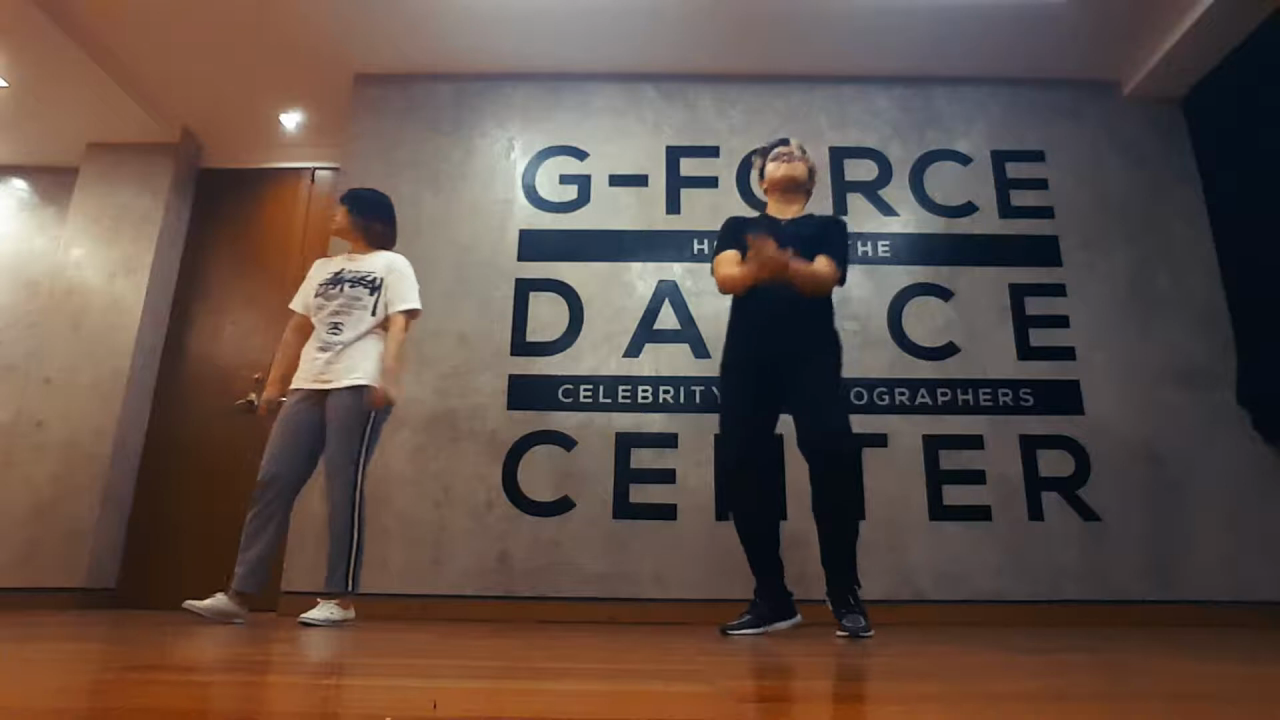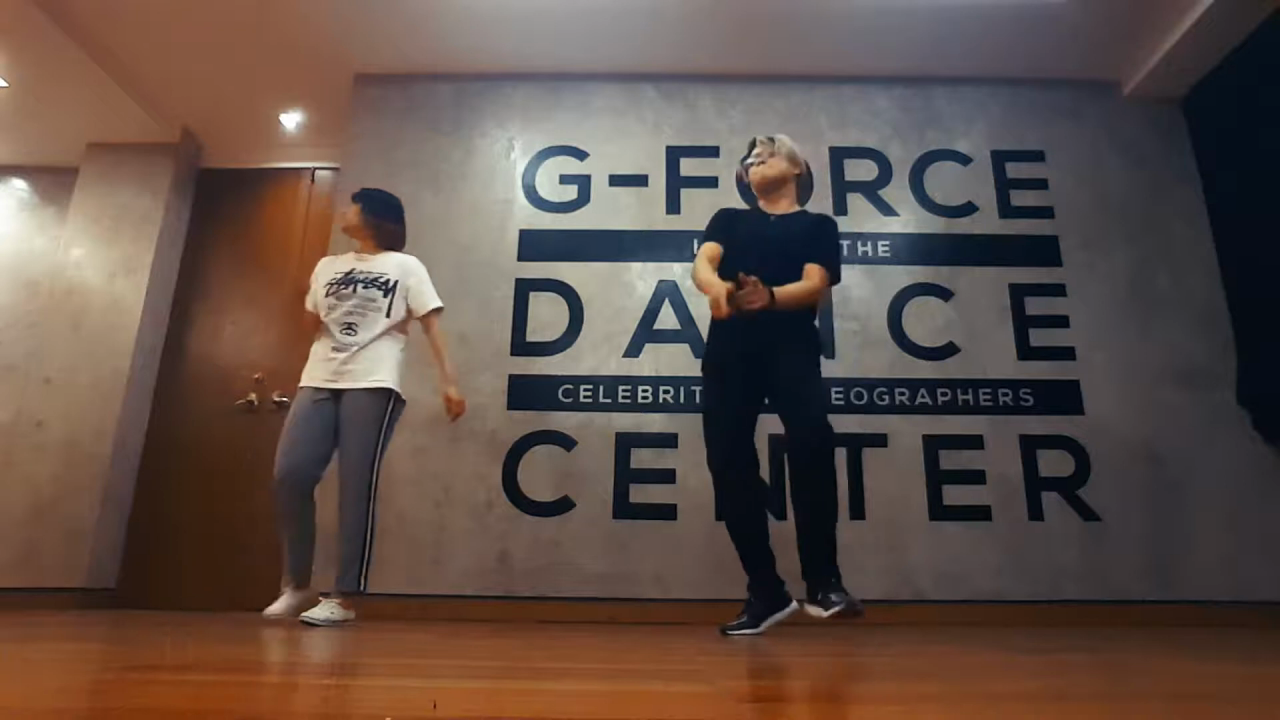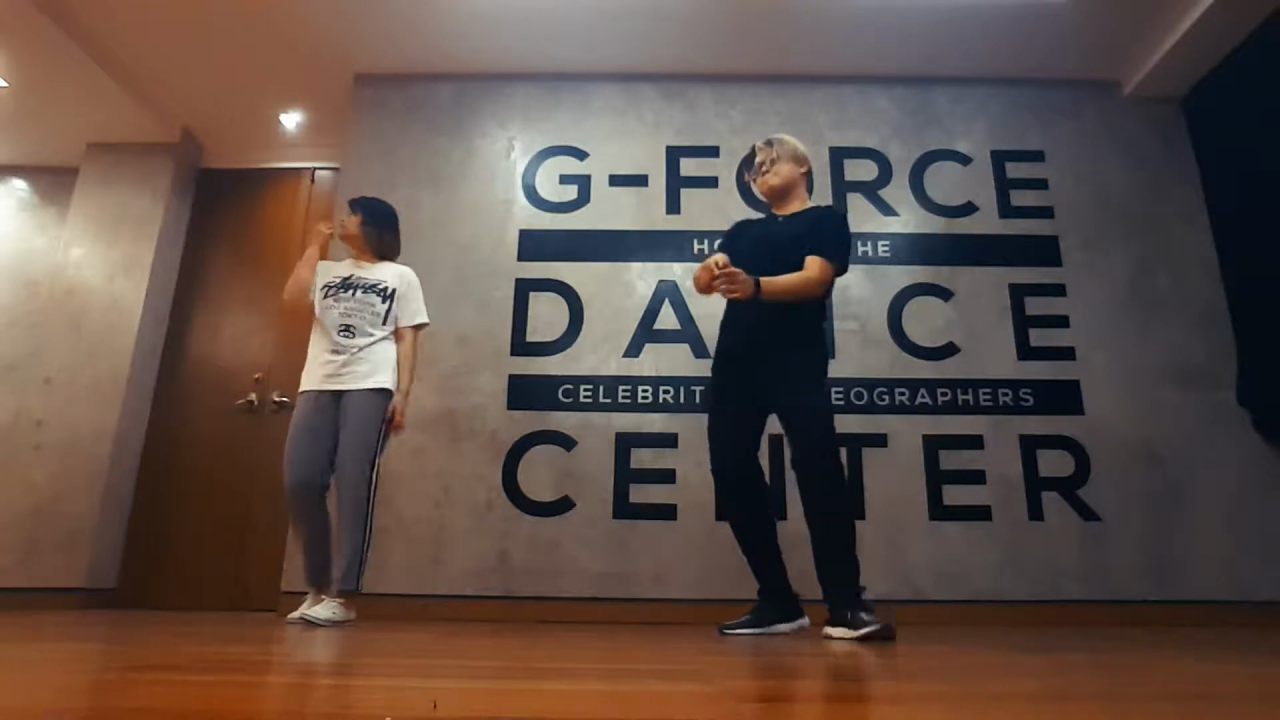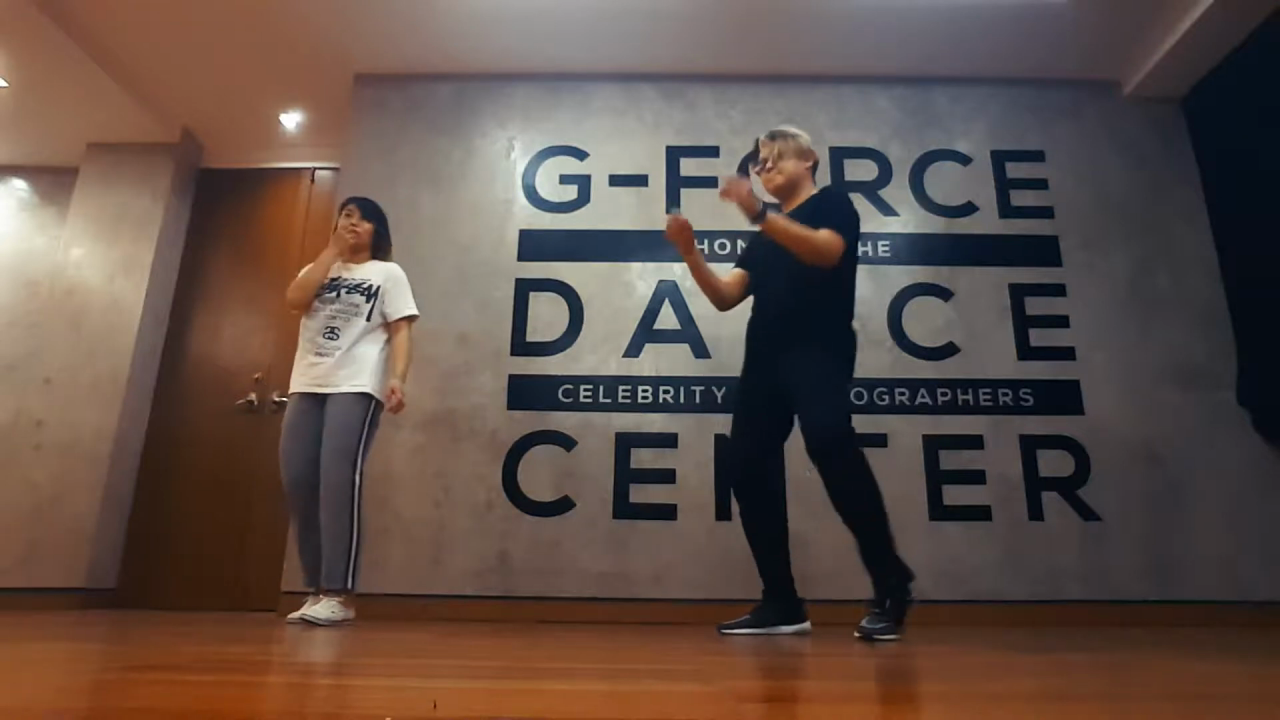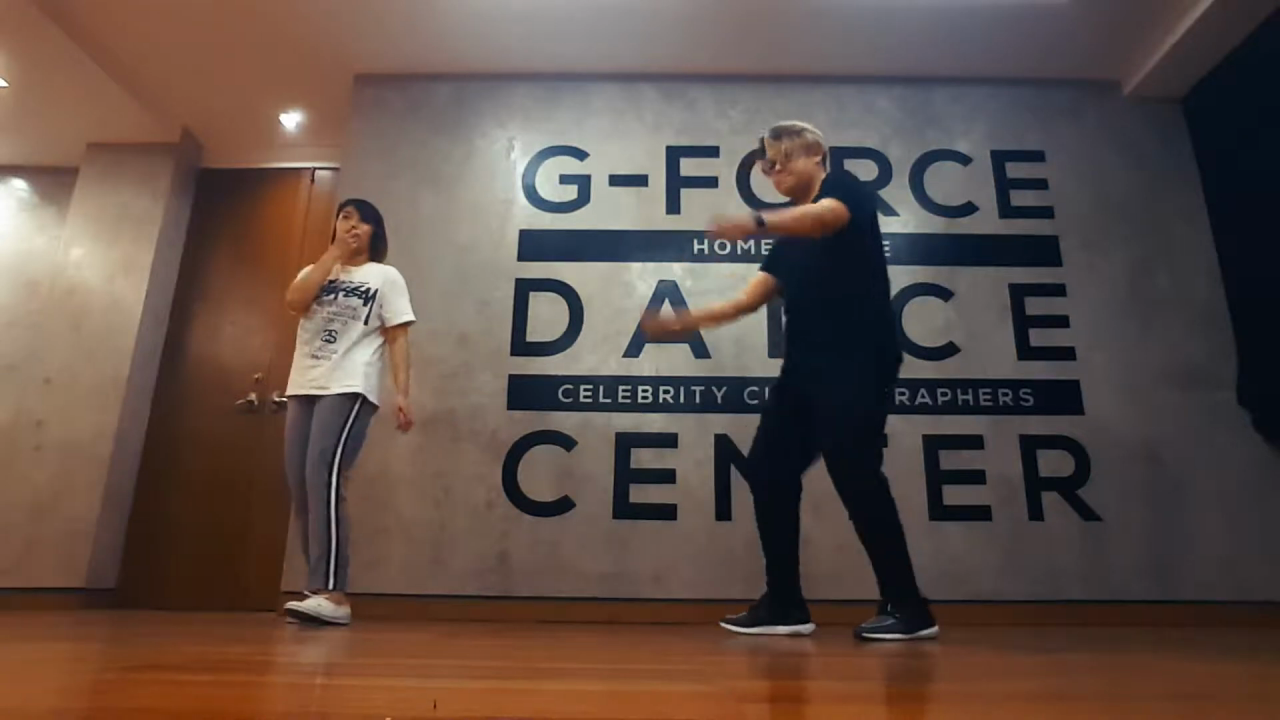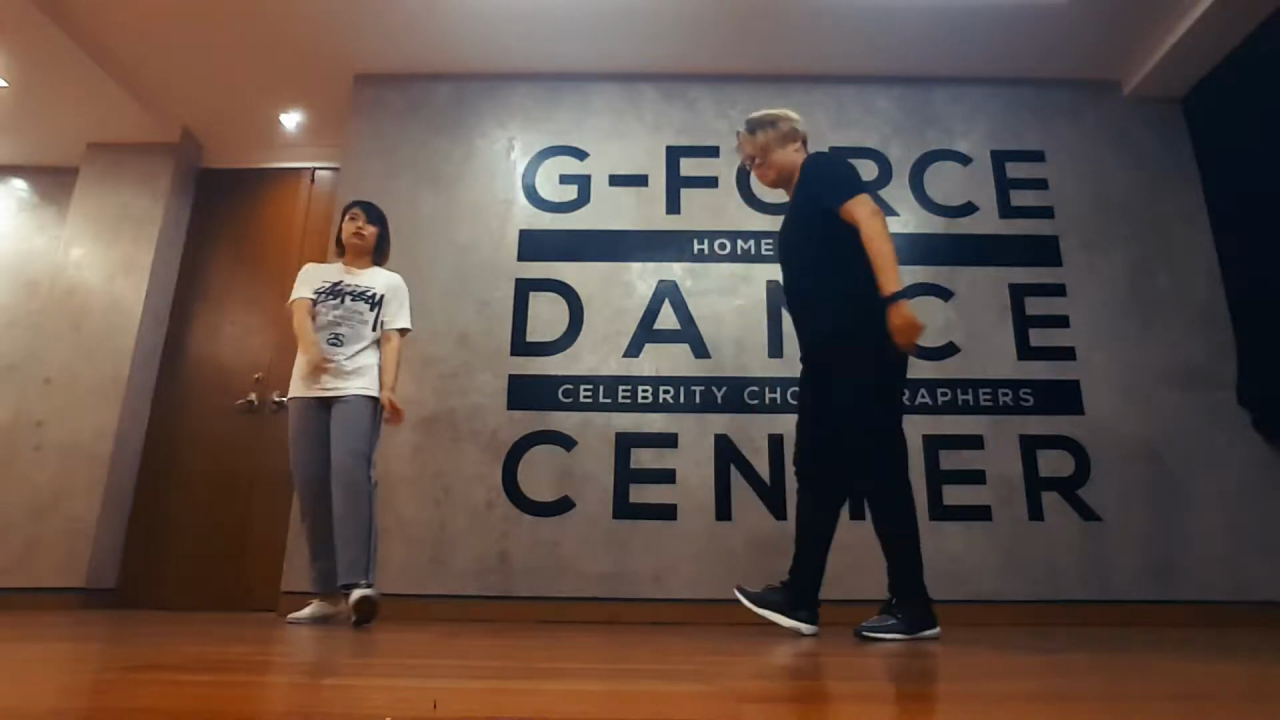
dt=0.3s
person 1, frame 1
left shoulder: (828, 226)
right shoulder: (738, 226)
left elbow: (826, 279)
right elbow: (725, 279)
left wrist: (784, 265)
right wrist: (757, 269)
left hip: (810, 354)
right hip: (746, 356)
left knee: (831, 454)
right knee: (744, 467)
left ankle: (844, 593)
right ankle: (771, 597)
person 1, frame 2
left shoulder: (817, 225)
right shoulder: (728, 219)
left elbow: (816, 288)
right elbow: (702, 263)
left wrist: (768, 297)
right wrist: (714, 287)
left hip: (791, 348)
right hip: (728, 353)
left knee: (811, 441)
right knee: (730, 463)
left ankle: (823, 582)
right ankle: (766, 592)
person 1, frame 3
left shoulder: (826, 220)
right shoulder: (744, 230)
left elbow: (815, 279)
right elbow: (704, 279)
left wrist: (756, 287)
right wrist: (709, 274)
left hip: (796, 354)
right hip: (735, 359)
left knee: (816, 455)
right knee: (731, 470)
left ankle: (845, 602)
right ankle: (777, 599)
person 1, frame 4
left shoulder: (832, 202)
right shoulder: (763, 242)
left elbow: (826, 251)
right elbow: (725, 296)
left wrist: (759, 213)
right wrist: (689, 252)
left hip: (820, 351)
right hip: (764, 359)
left knee: (830, 441)
right knee: (749, 469)
left ankle: (891, 585)
right ankle: (781, 603)
person 1, frame 5
left shoulder: (843, 188)
right shoulder: (788, 242)
left elbow: (824, 219)
right elbow: (749, 299)
left wrist: (757, 223)
right wrist: (685, 322)
left hip: (857, 353)
right hip: (805, 360)
left knee: (851, 462)
right knee: (768, 468)
left ankle: (906, 604)
right ankle: (784, 603)
person 1, frame 6
left shoulder: (823, 170)
right shoulder: (798, 213)
left elbow: (869, 221)
left wrist: (894, 297)
left hip: (860, 341)
right hip: (825, 351)
left knee: (874, 462)
right knee: (818, 468)
left ankle: (912, 605)
right ankle: (800, 597)
person 2, frame 1
left shoulder: (394, 265)
right shoulder: (322, 268)
left elbow: (398, 326)
right elbow: (297, 329)
left wrist: (390, 378)
right wrist: (274, 383)
left hip: (360, 385)
right hip: (309, 385)
left knee: (344, 483)
right knee: (274, 480)
left ankle: (338, 598)
right ankle: (238, 594)
person 2, frame 2
left shoulder: (405, 267)
right shoulder: (327, 266)
left elbow: (431, 325)
right elbow: (310, 323)
left wrist: (448, 381)
right wrist: (303, 315)
left hip: (372, 385)
right hip: (319, 382)
left knee: (357, 485)
right knee: (290, 474)
left ankle: (342, 597)
right ankle: (297, 584)
person 2, frame 3
left shoulder: (401, 277)
right shoulder: (326, 271)
left elbow: (407, 341)
right elbow: (292, 299)
left wrist: (403, 393)
right wrist: (313, 246)
left hip: (371, 386)
right hip: (317, 385)
left knee: (354, 485)
right knee: (300, 483)
left ankle: (341, 595)
right ankle: (318, 588)
person 2, frame 4
left shoulder: (389, 274)
right shoulder: (318, 270)
left elbow: (400, 331)
right elbow: (294, 299)
left wrist: (397, 379)
right wrist: (332, 250)
left hip: (356, 387)
right hip: (306, 386)
left knee: (339, 481)
right knee: (299, 486)
left ankle: (338, 596)
right ankle: (319, 590)
person 2, frame 5
left shoulder: (386, 276)
right shoulder: (315, 271)
left elbow: (397, 338)
right elbow: (294, 300)
left wrist: (402, 392)
right wrist: (334, 254)
left hip: (350, 388)
right hip: (303, 388)
left knee: (324, 478)
right knee: (302, 489)
left ankle: (331, 595)
right ankle: (323, 592)
person 2, frame 6
left shoulder: (390, 283)
right shoulder: (313, 273)
left elbow: (391, 339)
right elbow: (298, 316)
left wrist: (388, 388)
right wrist: (311, 351)
left hip: (360, 391)
right hip: (309, 390)
left knee: (352, 477)
right knee: (312, 491)
left ankle: (357, 587)
right ankle: (328, 594)
